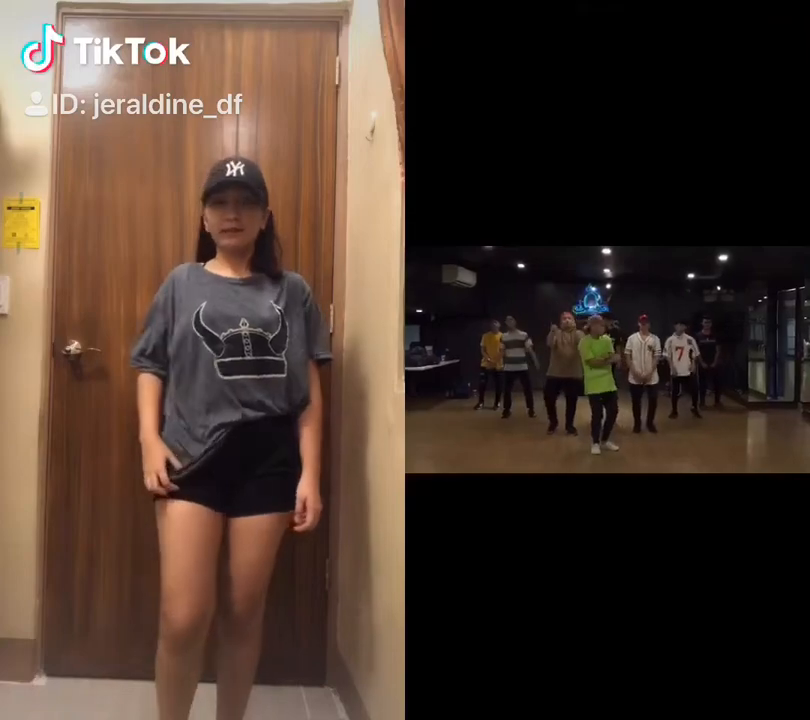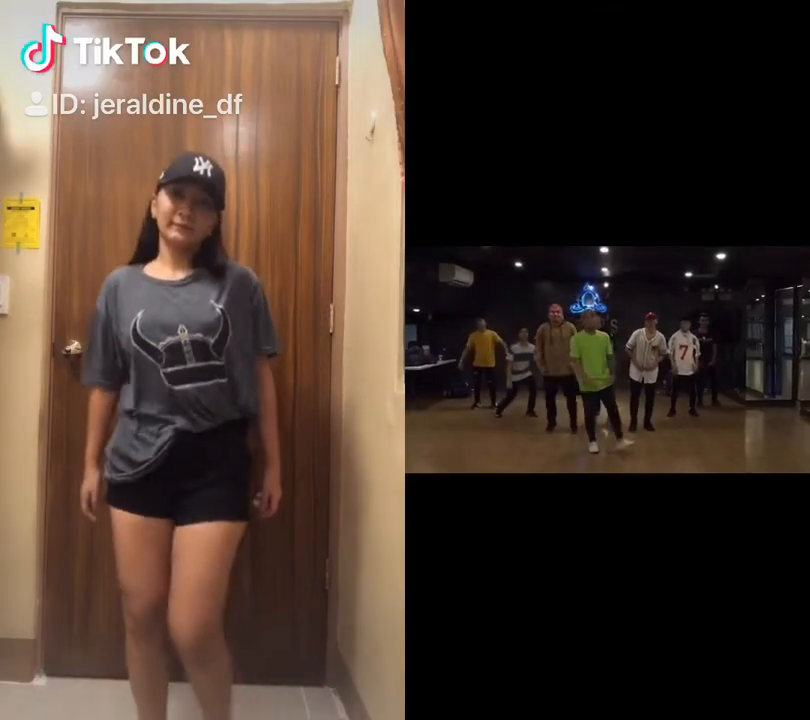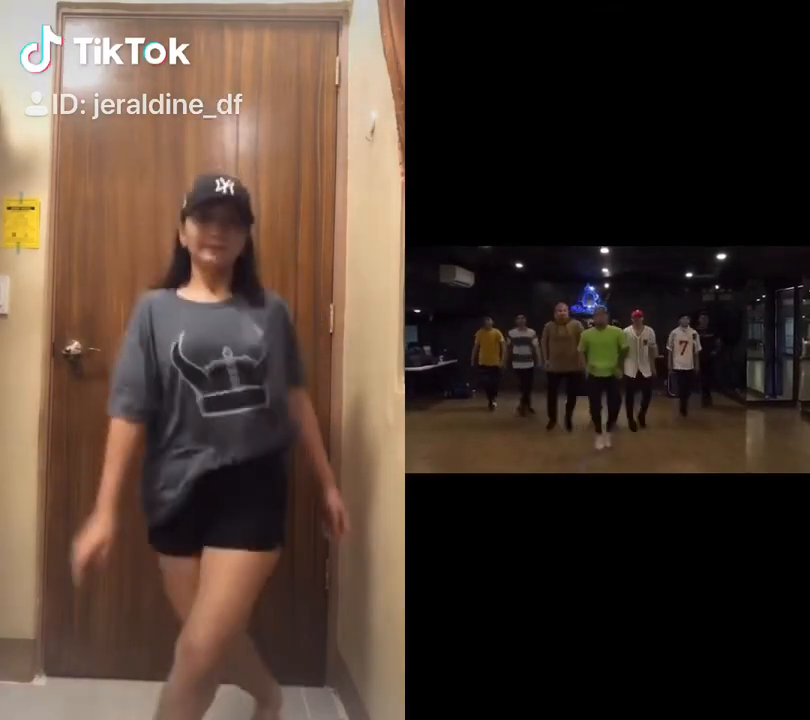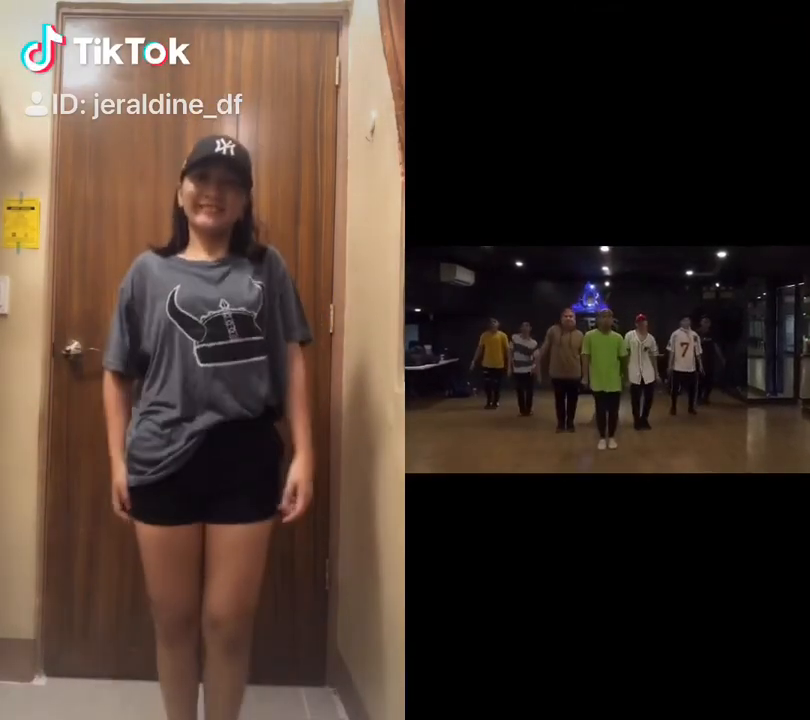
dt=1s
person 1, frame 1
left shoulder: (292, 291)
right shoulder: (182, 283)
left elbow: (309, 388)
right elbow: (149, 366)
left wrist: (310, 473)
right wrist: (149, 440)
left hip: (267, 460)
right hip: (192, 457)
left knee: (244, 611)
right knee: (183, 617)
person 1, frame 2
left shoulder: (238, 285)
right shoulder: (121, 286)
left elbow: (261, 377)
right elbow: (104, 383)
left wrist: (273, 464)
right wrist: (92, 464)
left hip: (216, 463)
right hip: (140, 462)
left knee: (194, 628)
right knee: (142, 615)
person 1, frame 3
left shoulder: (272, 313)
right shoulder: (154, 311)
left elbow: (295, 398)
right elbow: (128, 413)
left wrist: (327, 483)
right wrist: (103, 513)
left hip: (252, 488)
right hip: (177, 490)
left knee: (200, 654)
right knee: (212, 643)
person 1, frame 4
left shoulder: (266, 267)
right shoulder: (149, 271)
left elbow: (292, 362)
right elbow: (117, 374)
left wrist: (304, 456)
right wrist: (118, 461)
left hip: (245, 459)
right hip: (163, 462)
left knee: (229, 621)
right knee: (174, 621)
